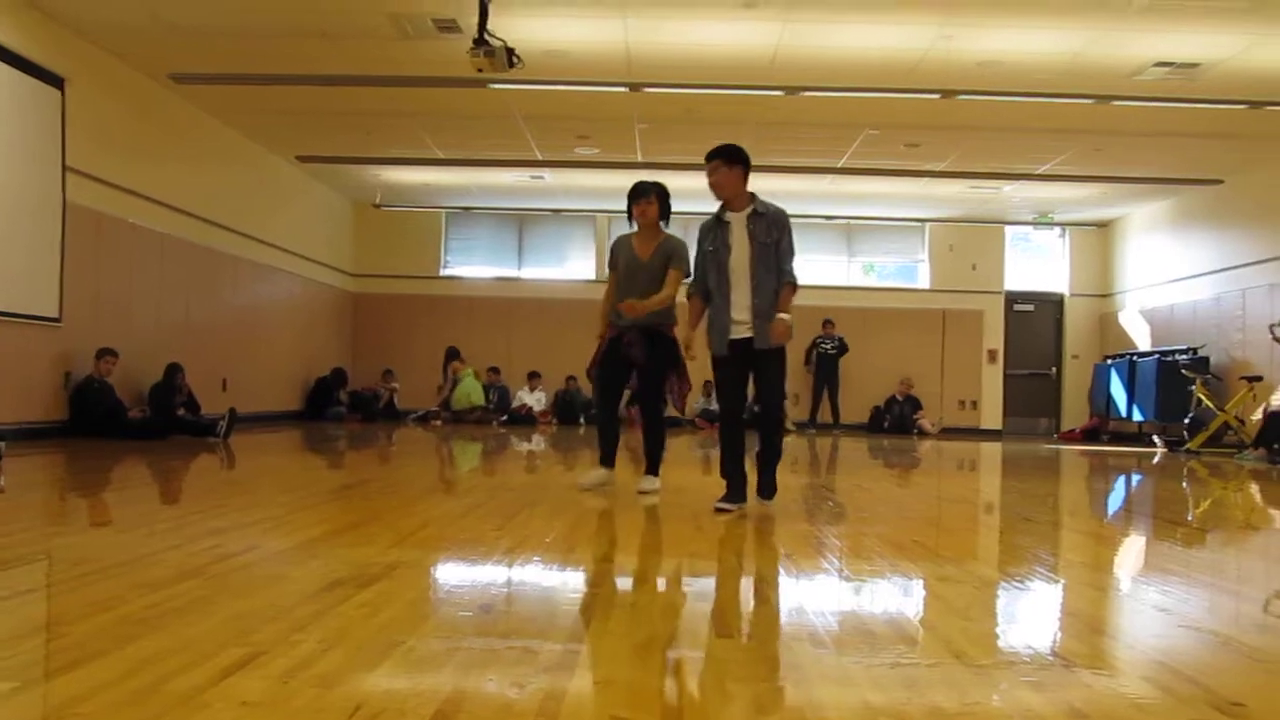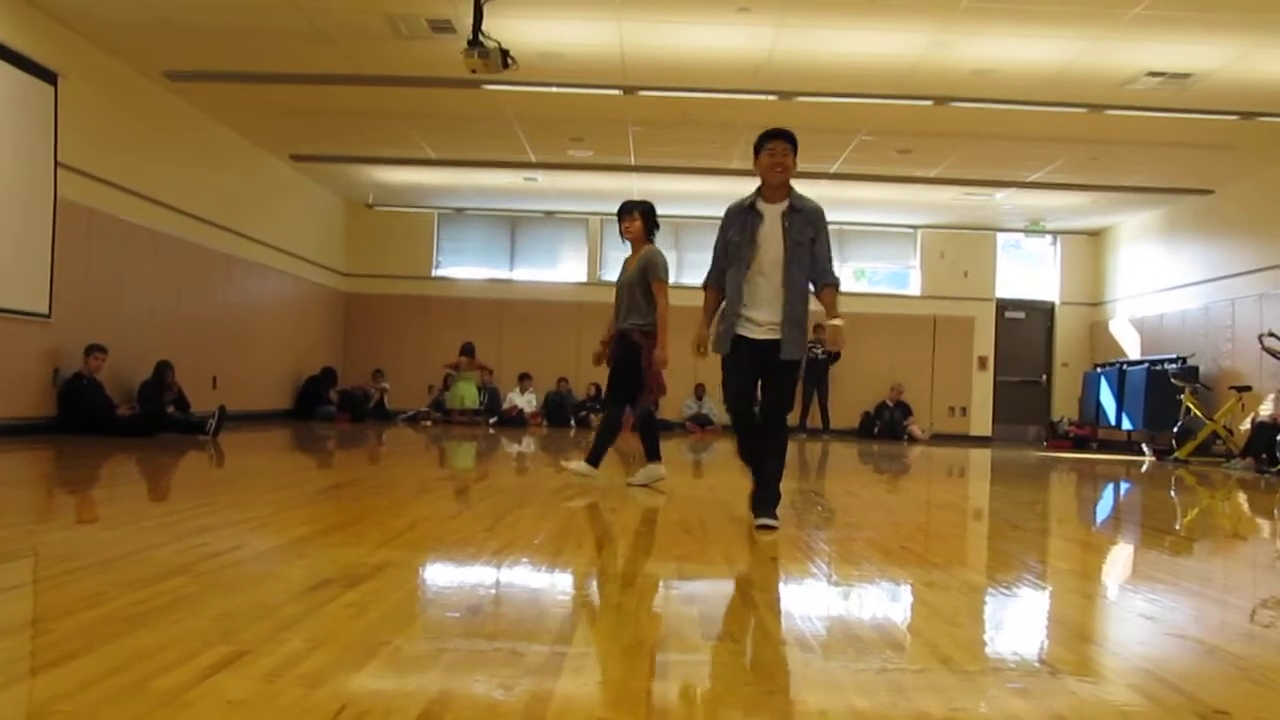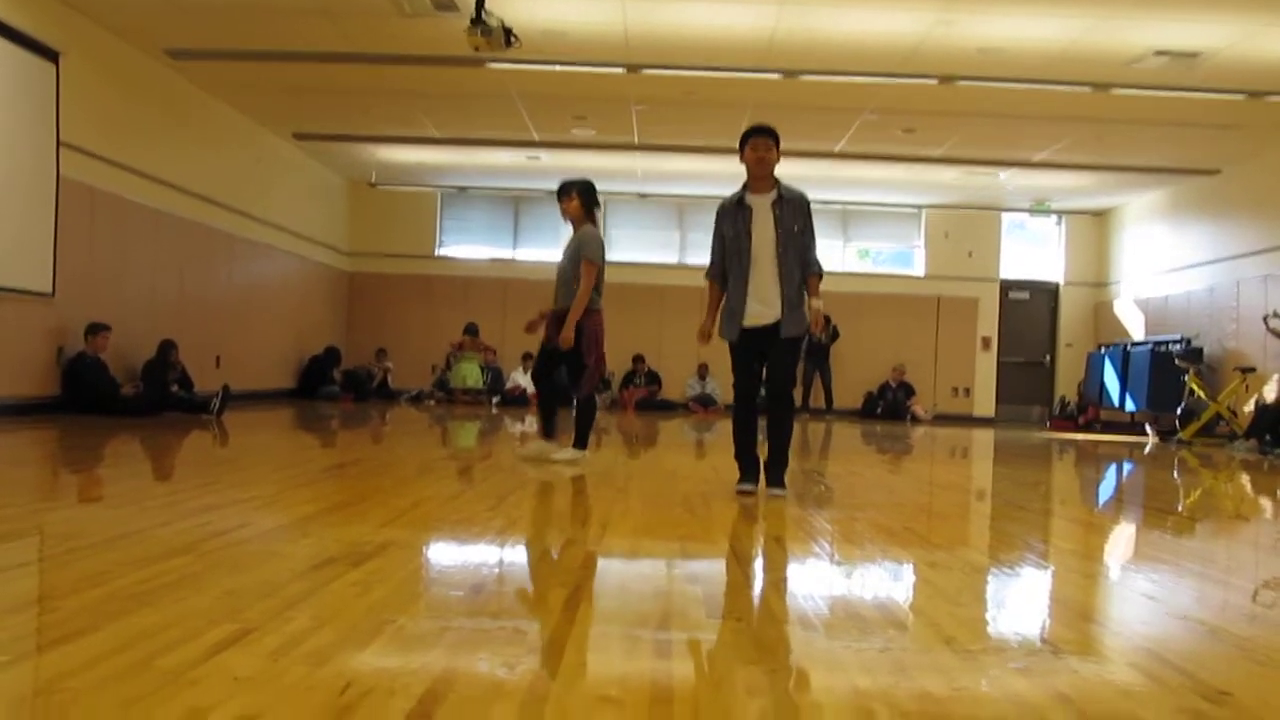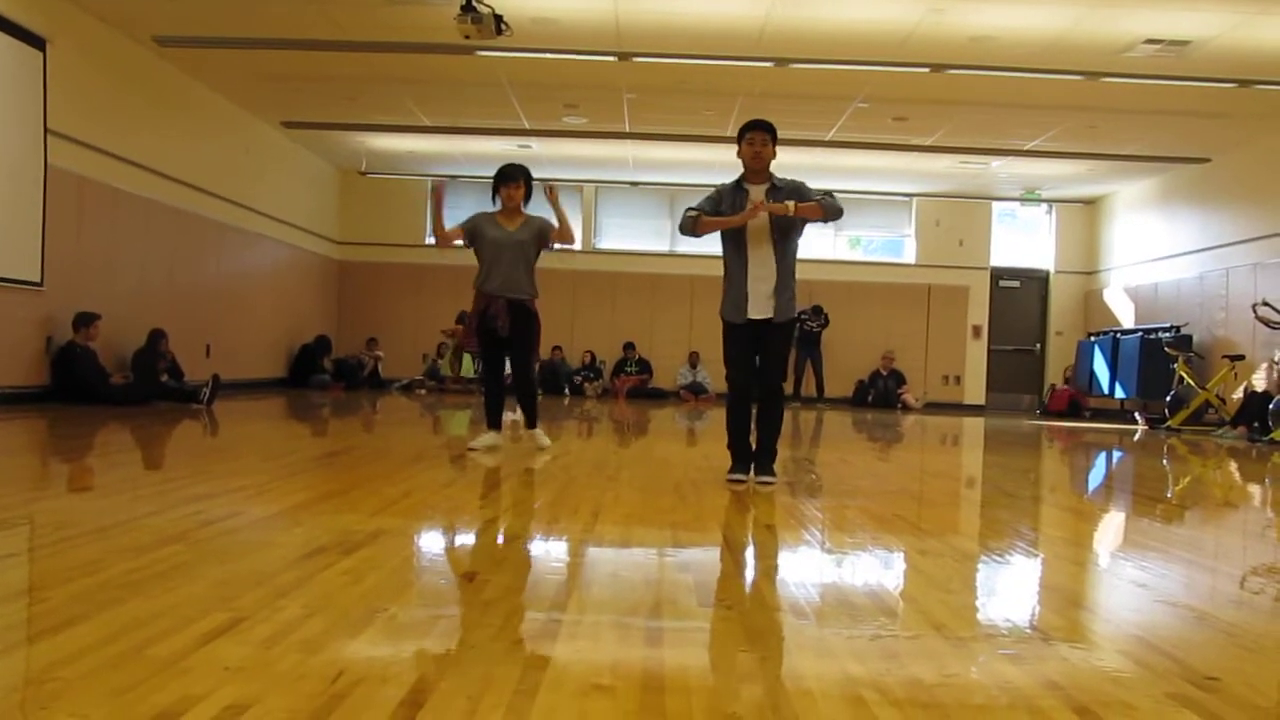
dt=1s
person 1, frame 1
left shoulder: (774, 219)
right shoulder: (709, 229)
left elbow: (786, 274)
right elbow: (700, 286)
left wrist: (783, 315)
right wrist: (690, 328)
left hip: (765, 333)
right hip: (725, 336)
left knee: (772, 408)
right knee: (730, 412)
left ankle: (767, 475)
right ankle: (734, 488)
person 1, frame 2
left shoulder: (811, 215)
right shoulder: (737, 214)
left elbow: (823, 273)
right elbow: (717, 274)
left wrist: (833, 318)
right wrist: (706, 324)
left hip: (786, 336)
right hip: (740, 332)
left knee: (775, 419)
right knee: (738, 407)
left ankle: (766, 503)
right ankle: (759, 470)
person 1, frame 3
left shoulder: (797, 203)
right shoulder: (728, 209)
left elbow: (809, 261)
right elbow: (718, 269)
left wrist: (814, 301)
right wrist: (710, 316)
left hip: (786, 319)
right hip: (742, 321)
left knee: (780, 394)
right knee: (745, 396)
left ankle: (776, 473)
right ankle: (747, 471)
person 1, frame 4
left shoulder: (792, 191)
right shoulder: (724, 195)
left elbow: (834, 209)
right elbow: (687, 223)
left wrist: (785, 209)
right wrist: (737, 219)
left hip: (779, 310)
right hip: (738, 310)
left knee: (772, 386)
right knee: (739, 385)
left ankle: (766, 460)
right ankle: (740, 459)
person 2, frame 1
left shoulder: (675, 247)
right shoulder: (620, 245)
left elbow: (670, 292)
right elbow: (611, 292)
left wrist: (646, 306)
right wrist: (602, 331)
left hip: (657, 334)
right hip: (621, 333)
left knee: (650, 405)
right knee: (606, 397)
left ankle: (652, 473)
right ankle: (606, 467)
person 2, frame 2
left shoulder: (653, 257)
right shoulder: (628, 261)
left elbow: (662, 304)
left wrist: (661, 345)
right wrist: (605, 342)
left hip: (640, 340)
right hip: (625, 339)
left knee: (615, 401)
right knee: (640, 404)
left ankle: (592, 462)
right ankle: (654, 464)
person 2, frame 3
left shoulder: (589, 236)
right shoulder: (575, 238)
left elbow: (586, 285)
left wrist: (570, 325)
right wrist: (544, 315)
left hip: (582, 322)
right hip: (563, 319)
left knee: (581, 384)
right knee: (541, 375)
left ankle: (579, 447)
right ankle: (546, 439)
person 2, frame 4
left shoulder: (537, 225)
right shoulder: (481, 222)
left elbow: (568, 239)
right elbow: (443, 238)
left wrist: (555, 205)
right wrist: (438, 204)
left hip: (522, 307)
right hip: (487, 306)
left knee: (522, 371)
right knee: (491, 371)
left ankle: (533, 427)
right ankle: (493, 430)
